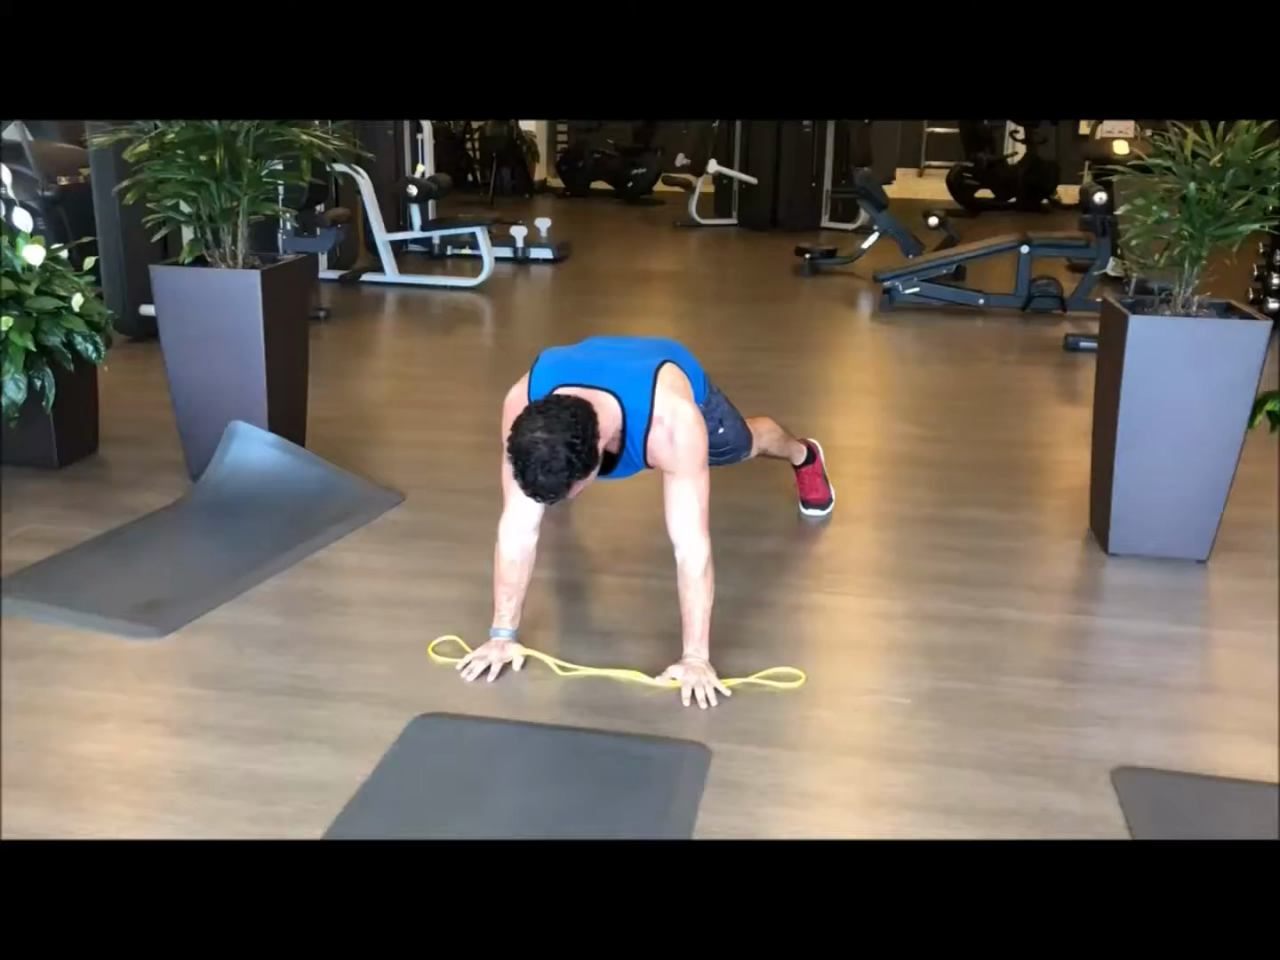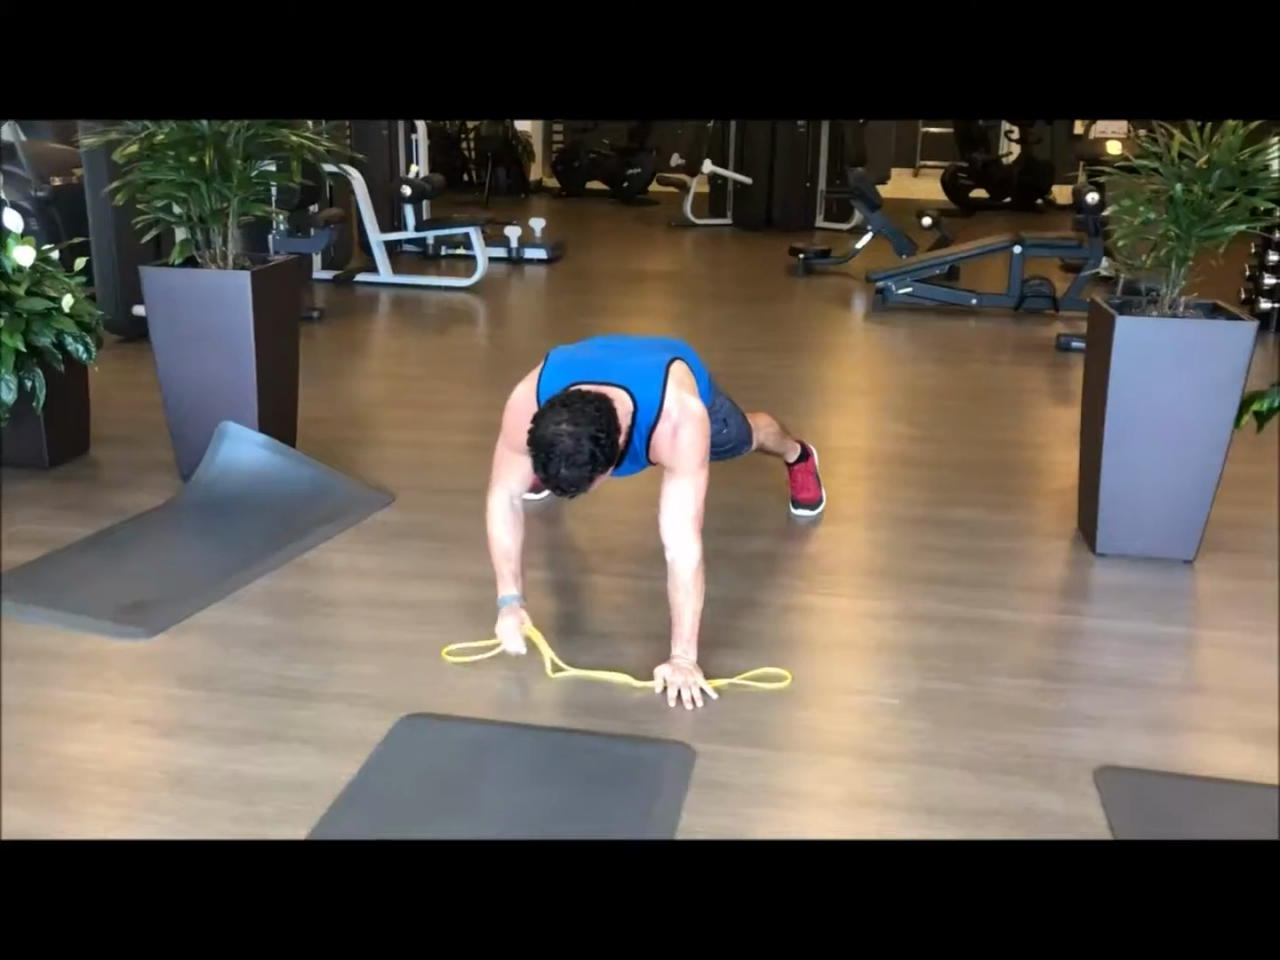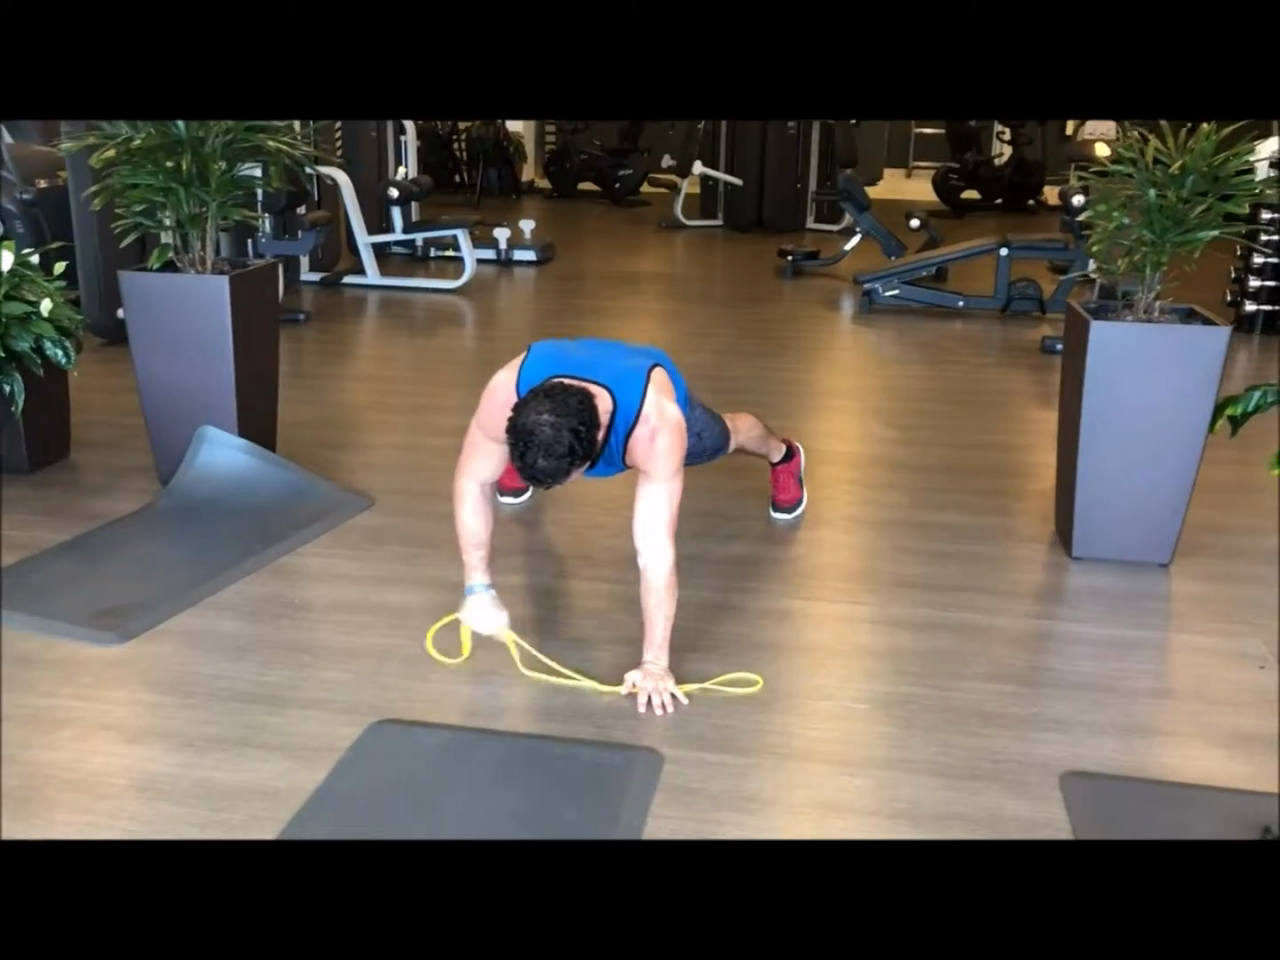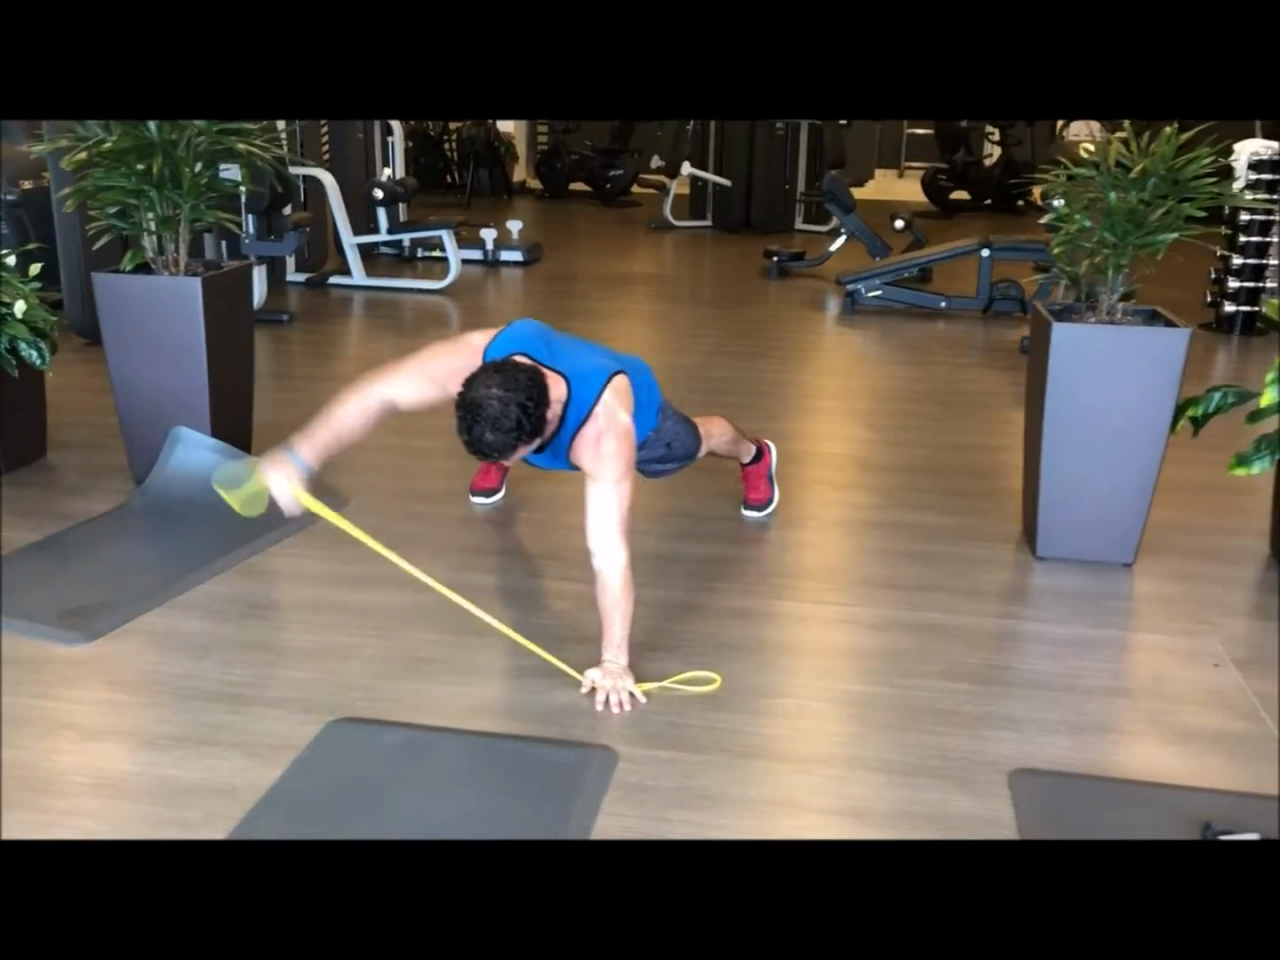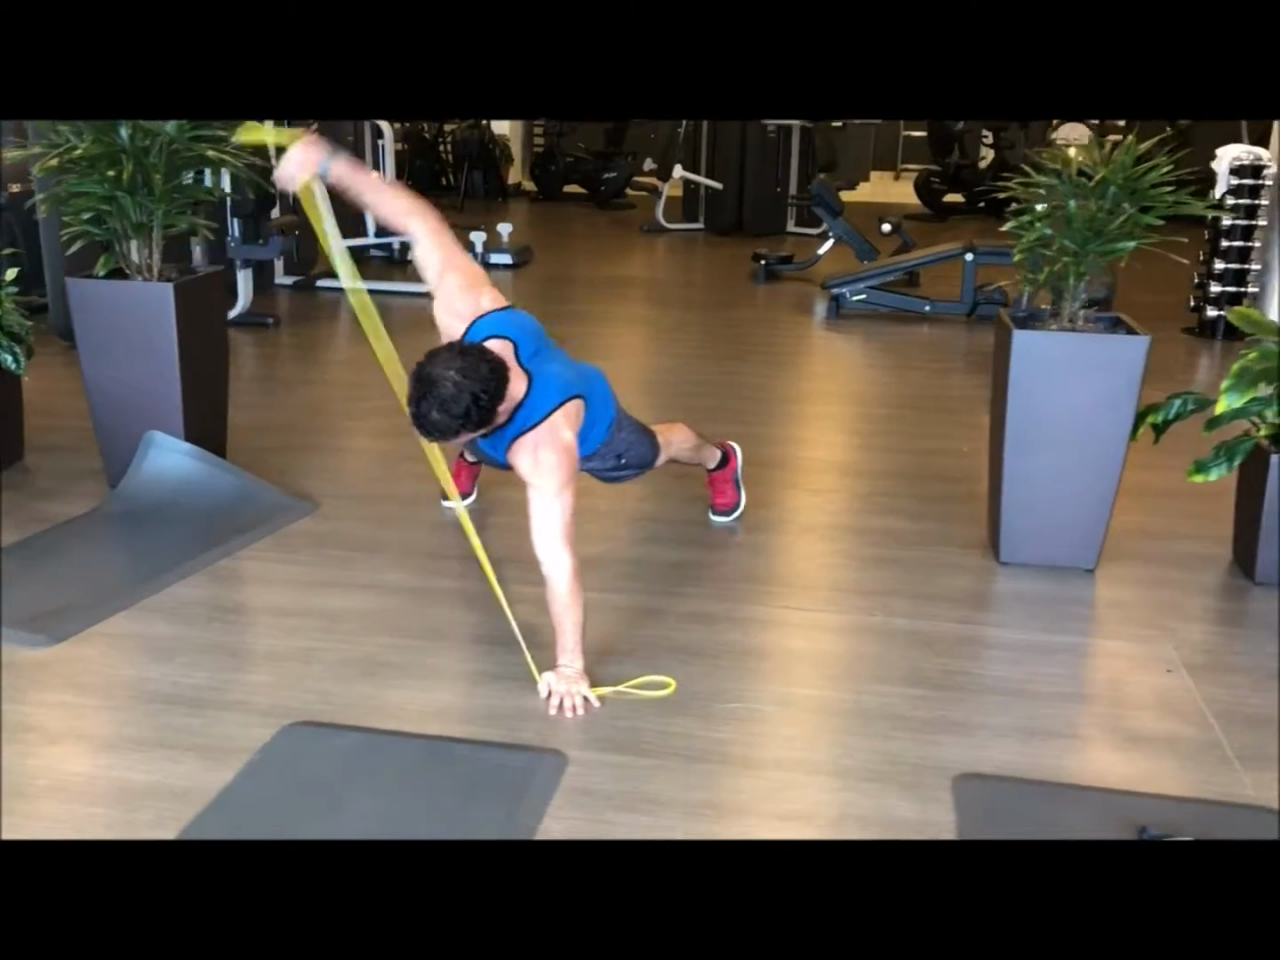
dt=0.3s
person 1, frame 1
left shoulder: (672, 424)
right shoulder: (523, 406)
left elbow: (691, 545)
right elbow: (518, 528)
left wrist: (695, 657)
right wrist: (502, 634)
left hip: (684, 382)
left knee: (745, 444)
left ankle: (803, 455)
person 1, frame 2
left shoulder: (678, 421)
right shoulder: (528, 404)
left elbow: (682, 545)
right elbow: (504, 497)
left wrist: (683, 658)
right wrist: (509, 600)
left hip: (677, 379)
left knee: (743, 438)
left ankle: (797, 454)
person 1, frame 3
left shoulder: (657, 426)
right shoulder: (509, 394)
left elbow: (654, 550)
right elbow: (473, 482)
left wrist: (655, 664)
right wrist: (478, 587)
left hip: (646, 404)
left knee: (726, 441)
right knee: (535, 472)
left ankle: (782, 455)
right ankle: (522, 472)
person 1, frame 4
left shoulder: (604, 432)
right shoulder: (482, 356)
left elbow: (609, 553)
right elbow: (374, 393)
left wrist: (614, 664)
right wrist: (298, 456)
left hip: (639, 418)
left knee: (692, 441)
right knee: (497, 450)
left ankle: (753, 454)
right ankle: (497, 464)
person 1, frame 5
left shoulder: (545, 441)
right shoulder: (480, 319)
left elbow: (556, 559)
right elbow: (421, 226)
left wrist: (571, 669)
right wrist: (325, 160)
left hip: (589, 430)
left knee: (652, 455)
right knee: (469, 454)
left ankle: (718, 457)
right ankle: (480, 460)
